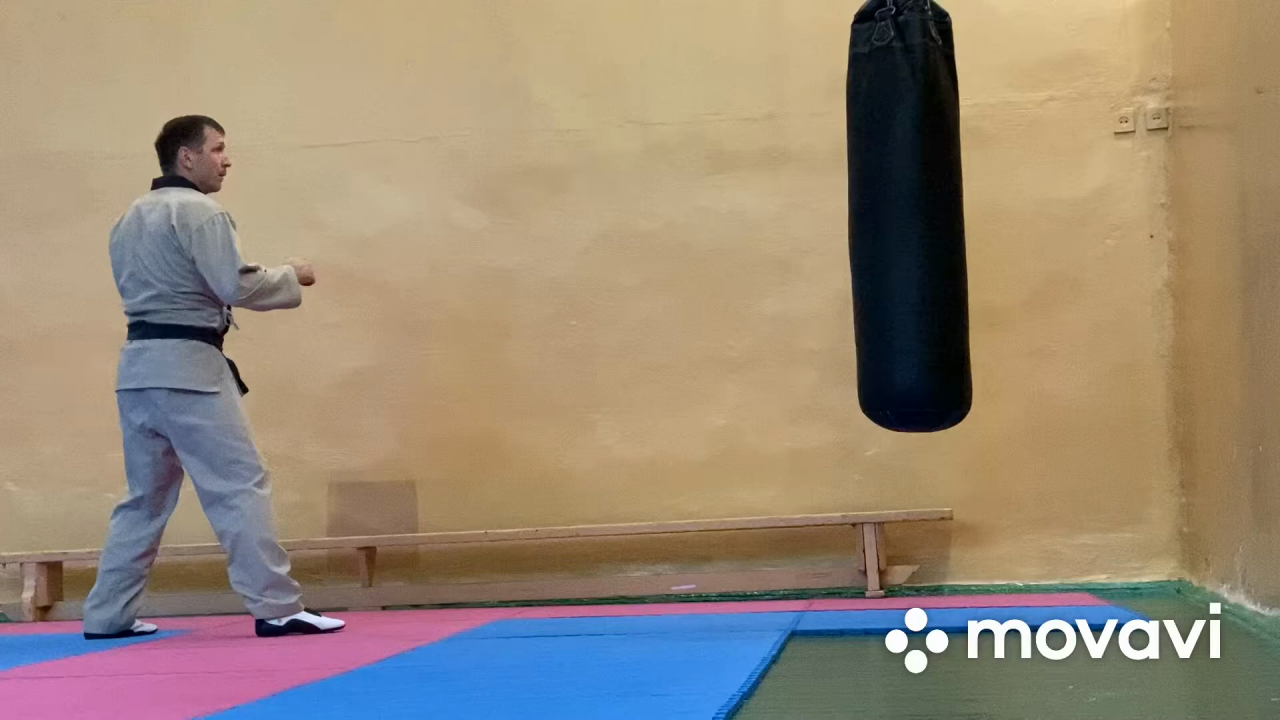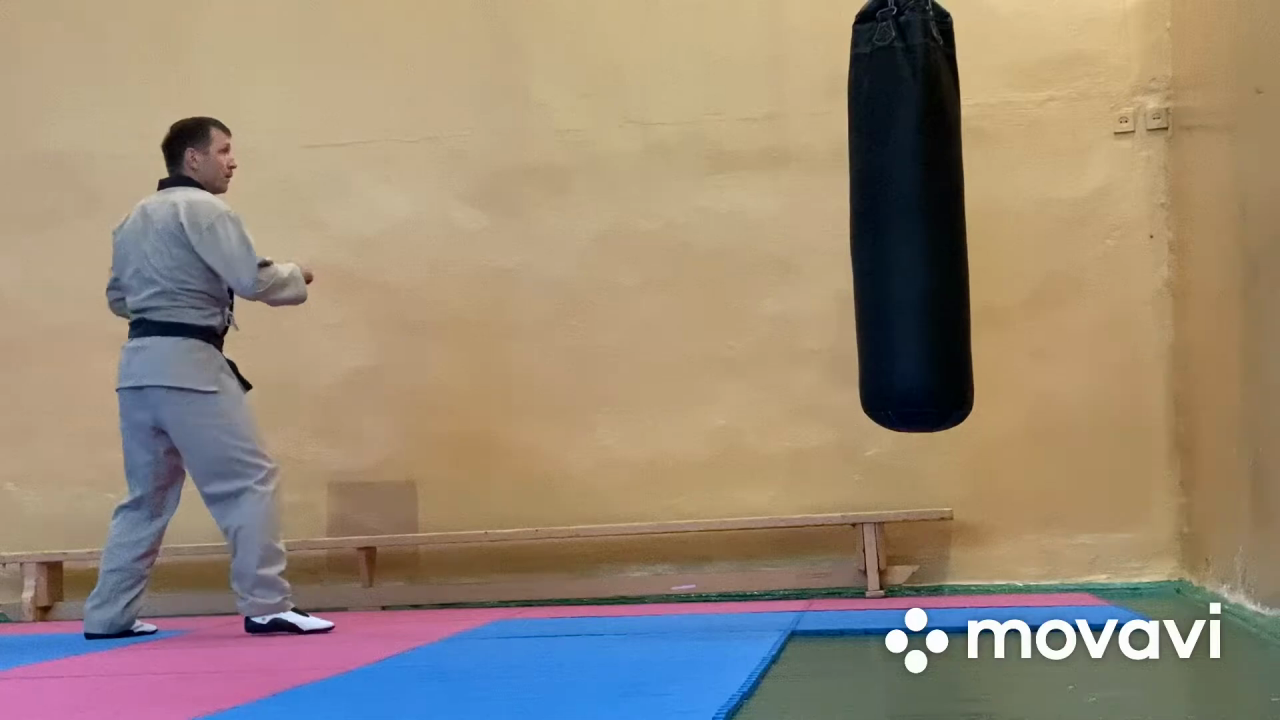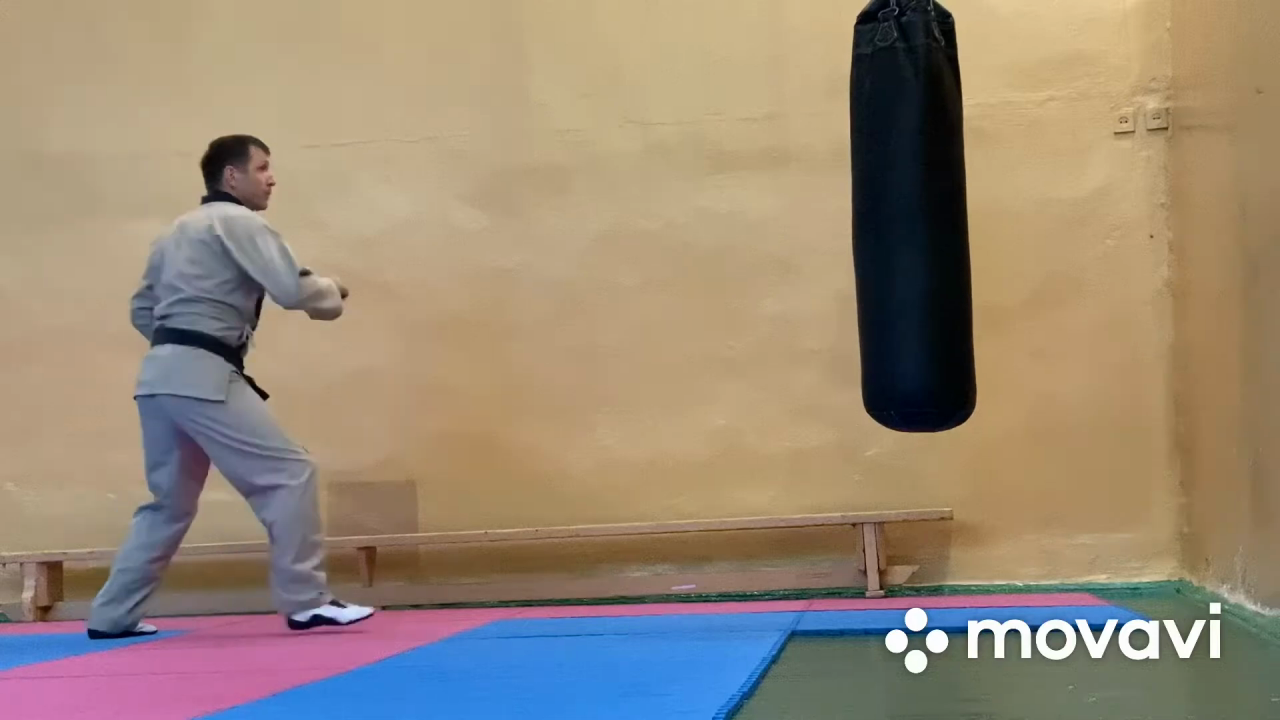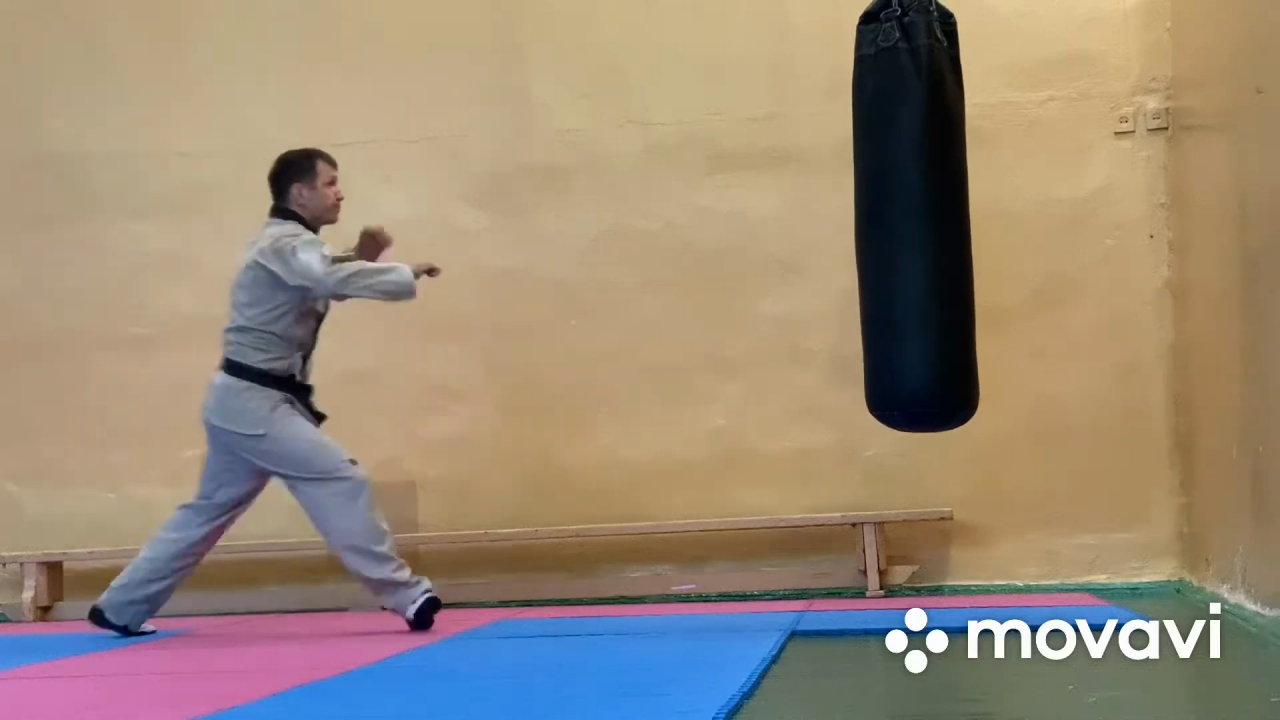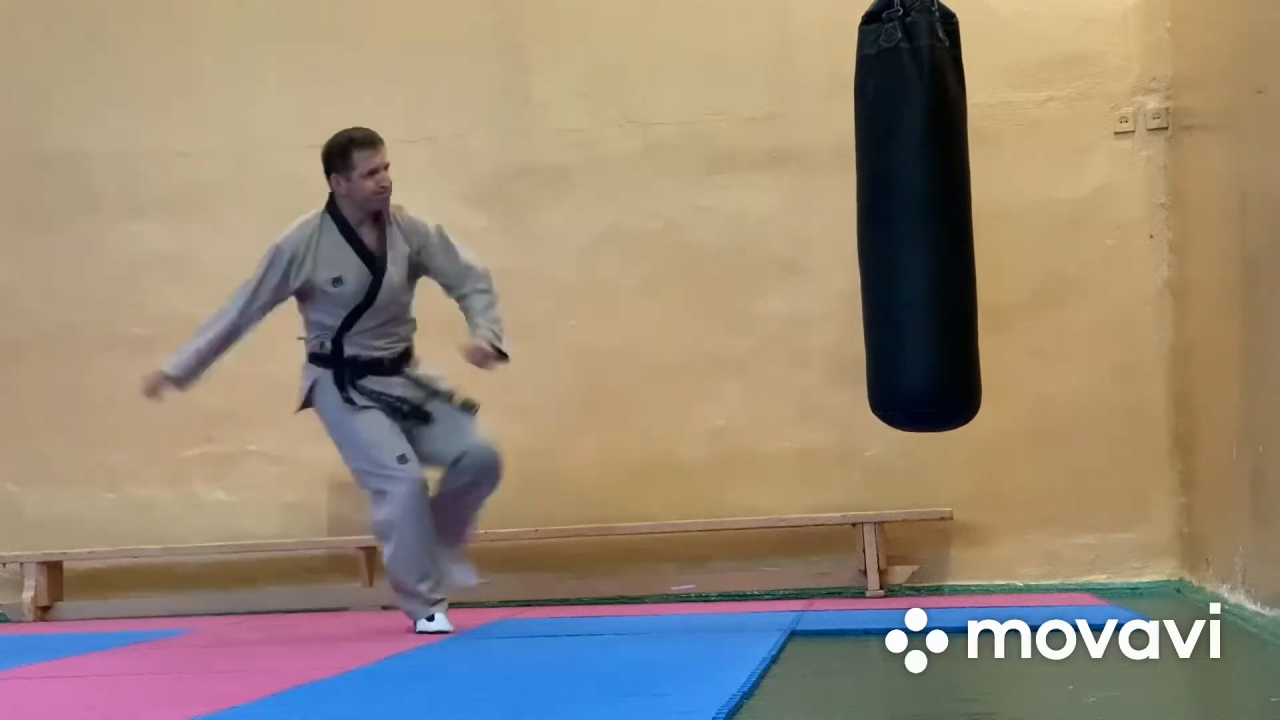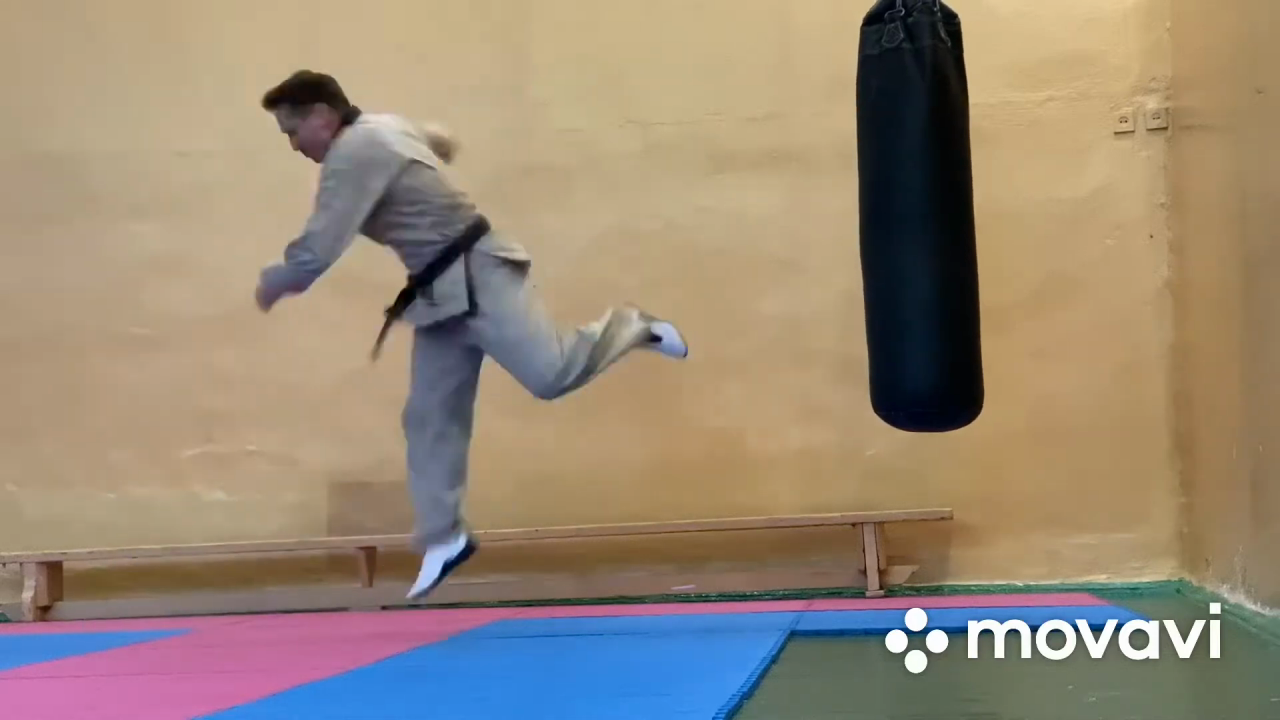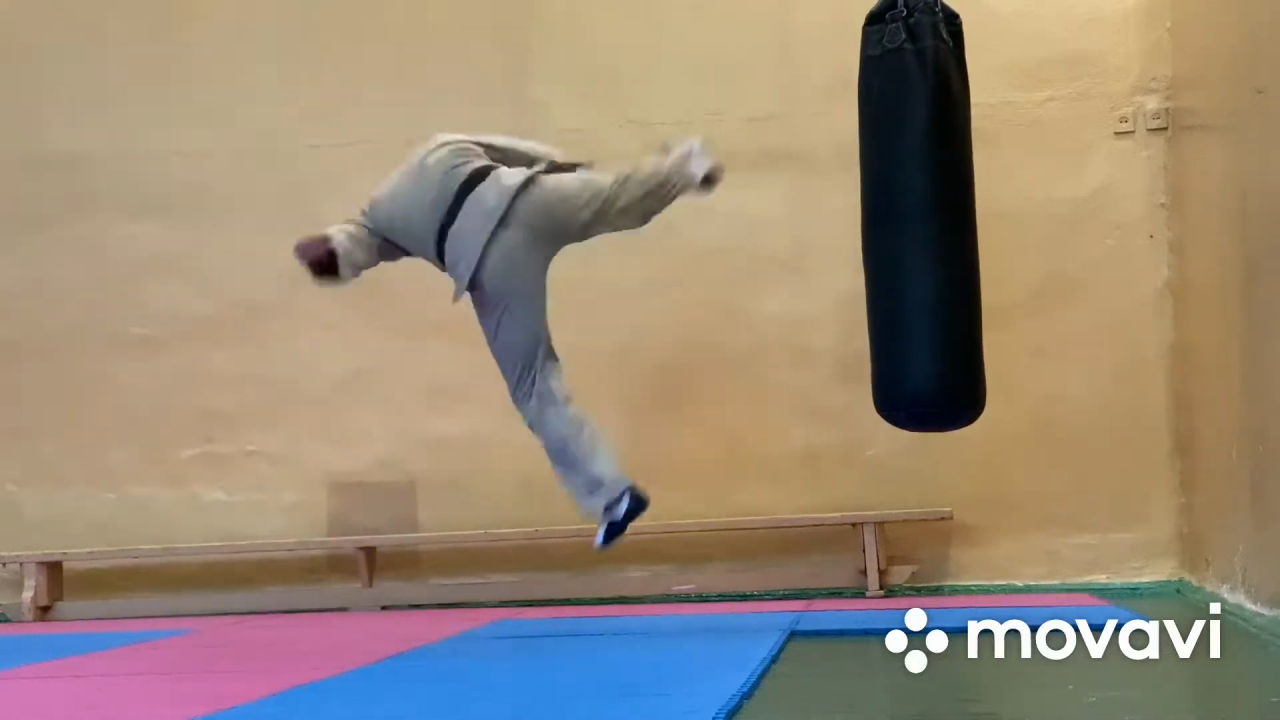
dt=0.2s
person 1, frame 1
left shoulder: (128, 218)
right shoulder: (197, 210)
right elbow: (235, 286)
right wrist: (293, 275)
left hip: (138, 363)
right hip: (187, 364)
left knee: (145, 496)
right knee: (239, 483)
left ankle: (108, 614)
right ankle: (276, 607)
person 1, frame 2
left shoulder: (134, 218)
right shoulder: (202, 208)
left elbow: (117, 298)
right elbow: (253, 279)
right wrist: (298, 274)
left hip: (139, 363)
right hip: (188, 364)
left knee: (147, 497)
right knee: (250, 479)
left ankle: (108, 615)
right ankle: (266, 605)
person 1, frame 3
left shoulder: (179, 230)
right shoulder: (236, 222)
left elbow: (141, 310)
right elbow: (290, 289)
right wrist: (332, 295)
left hip: (162, 372)
right hip: (199, 377)
left knee: (167, 505)
right knee: (288, 472)
left ankle: (113, 616)
right ankle: (305, 600)
person 1, frame 4
left shoulder: (291, 241)
right shoulder: (289, 244)
left elbow: (317, 283)
right elbow: (332, 280)
left wrist: (360, 255)
right wrist: (405, 273)
left hip: (275, 399)
right hip: (249, 403)
left knee: (209, 512)
right knee: (342, 484)
left ankle: (121, 607)
right ankle: (404, 596)
person 1, frame 5
left shoulder: (409, 229)
right shoulder: (302, 241)
left elbow: (471, 280)
right elbow: (240, 311)
left wrist: (485, 334)
right wrist: (182, 366)
left hip: (398, 377)
right hip: (342, 390)
left knee: (477, 459)
right knee: (403, 483)
left ankle: (442, 550)
right ankle: (423, 602)
person 1, frame 6
left shoulder: (353, 152)
right shoulder: (377, 129)
left elbow: (317, 252)
right elbow: (437, 139)
left wrist: (275, 281)
left hip: (474, 275)
right hip: (445, 287)
left knee: (553, 370)
right knee: (428, 416)
left ankle: (632, 326)
right ankle: (443, 537)
person 1, frame 7
left shoulder: (377, 212)
right shoulder: (447, 146)
left elbow: (350, 239)
right elbow: (538, 156)
left hip: (488, 259)
right hip: (518, 202)
left knee: (538, 391)
left ankle: (610, 496)
